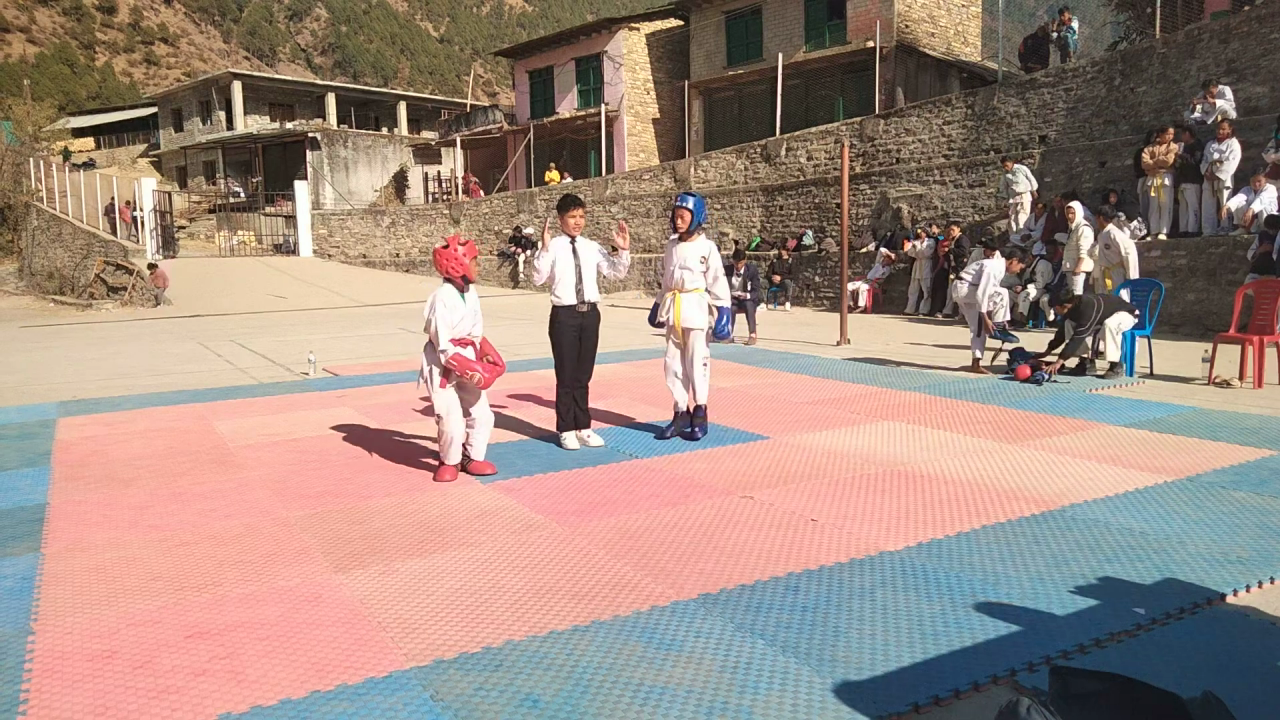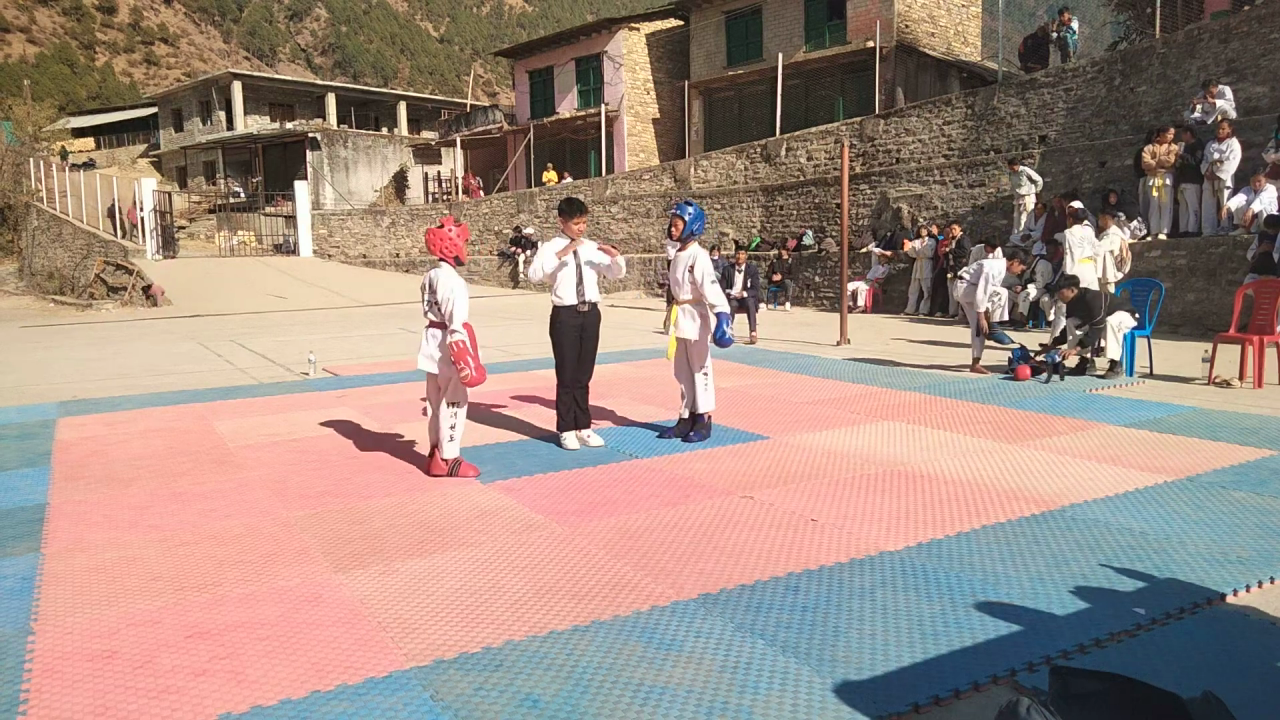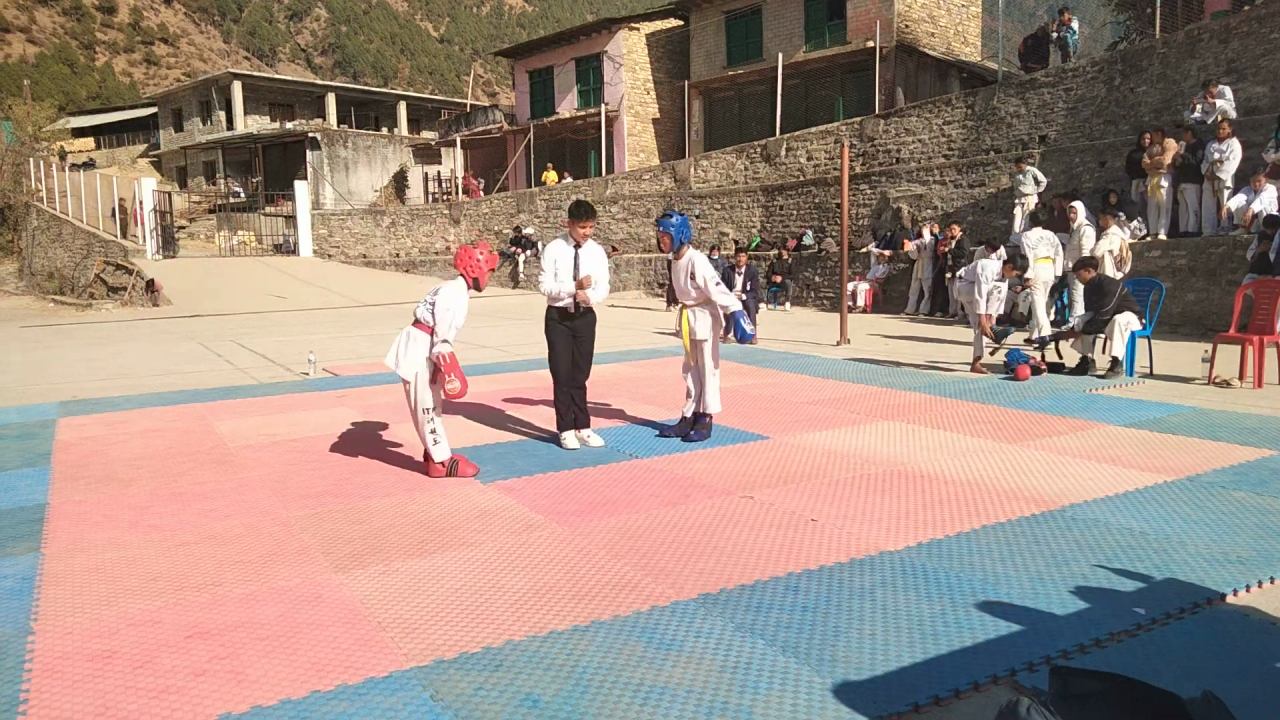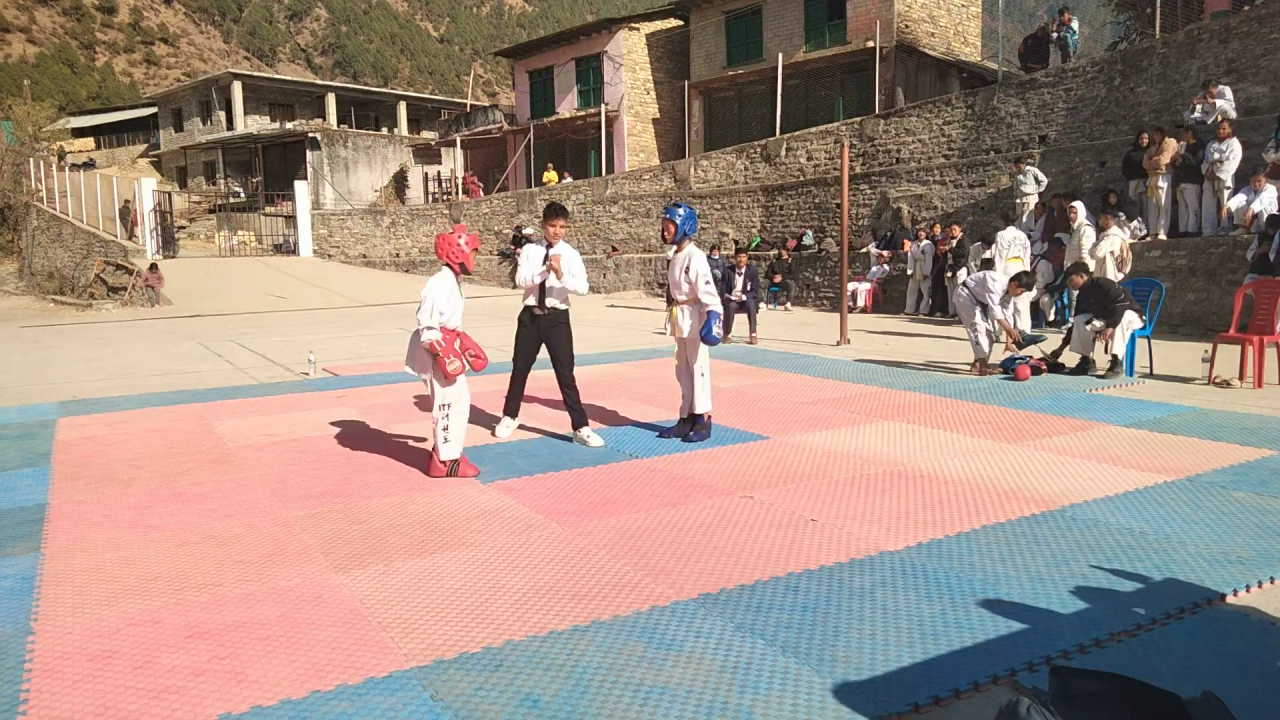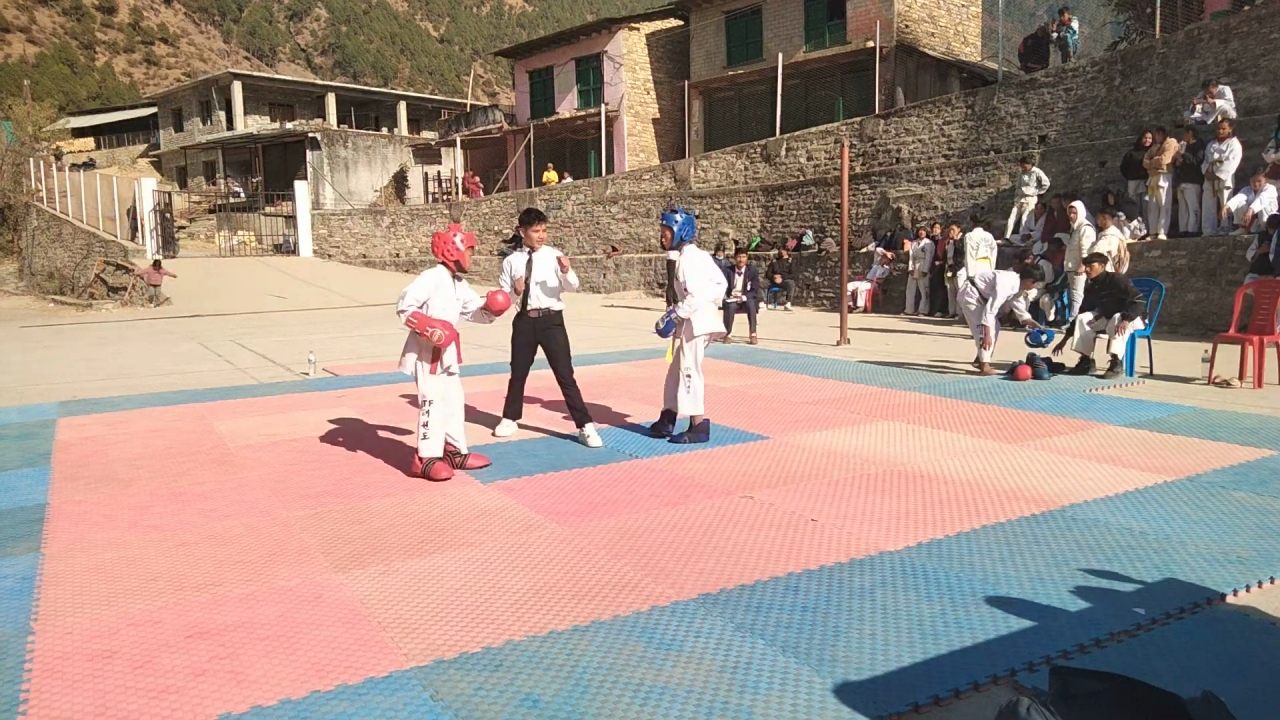
dt=0.5s
person 1, frame 1
left shoulder: (470, 292)
right shoulder: (441, 299)
right elbow: (443, 345)
left wrist: (488, 355)
right wrist: (470, 368)
left hip: (465, 358)
right hip: (443, 362)
left knee: (481, 413)
right knee: (450, 417)
left ankle: (473, 456)
right ankle: (449, 461)
person 1, frame 2
left shoulder: (431, 276)
right shoulder: (452, 280)
right elbow: (455, 323)
right wrist: (463, 358)
left hip: (433, 340)
right hip: (447, 344)
left knee: (438, 404)
right knee: (455, 403)
left ankle: (437, 455)
right ankle: (447, 459)
person 1, frame 3
left shoulder: (451, 288)
right shoulder: (457, 295)
right elbow: (443, 336)
left wrist: (444, 367)
right wrist: (448, 370)
left hip: (418, 345)
right hip: (422, 349)
left knee: (429, 406)
right knee: (428, 407)
left ankle: (437, 453)
right ankle: (441, 461)
person 1, frame 4
left shoulder: (453, 281)
right shoulder: (440, 283)
right elbow: (427, 325)
left wrist: (466, 347)
right wrist: (443, 354)
left hip: (447, 347)
right hip: (435, 349)
left knee: (460, 399)
right knee: (447, 403)
left ankle: (450, 451)
right ankle: (444, 460)
person 1, frame 5
left shoulder: (460, 283)
right shoulder: (430, 278)
left elbow: (476, 312)
right elbow: (403, 308)
left wrist: (492, 307)
right wrist: (428, 327)
left hip: (446, 346)
right hip: (424, 346)
left knee: (452, 399)
right knee: (431, 400)
left ankle: (455, 452)
right ankle: (427, 459)
person 2, frame 1
left shoulder: (592, 248)
right shoulder: (553, 248)
left elbow: (616, 273)
right elbow: (538, 279)
left wrist: (623, 250)
right wrist: (544, 249)
left hip: (590, 313)
right hip: (564, 315)
left knee: (583, 375)
right knee: (566, 375)
left ankle: (583, 427)
right ankle: (566, 430)
person 2, frame 2
left shoulder: (592, 248)
right shoulder: (551, 248)
left elbow: (617, 273)
right elbow: (534, 275)
left wrist: (615, 255)
right wrist: (561, 254)
left hip: (590, 313)
right hip: (565, 315)
left knee: (584, 375)
right knee: (566, 374)
left ankle: (583, 427)
right ankle: (566, 430)
person 2, frame 3
left shoulder: (597, 252)
right shoulder: (554, 249)
left elbow: (603, 287)
right elbow: (546, 286)
left wrist: (589, 297)
right wrist: (574, 287)
left hip: (584, 317)
right hip: (558, 316)
left knee: (580, 375)
right knee: (561, 374)
left ankle: (582, 428)
right ankle: (566, 430)
person 2, frame 4
left shoulder: (571, 254)
right shoulder: (529, 251)
left elbow: (583, 287)
right elbow: (522, 281)
left wrist: (561, 276)
right wrist: (545, 269)
left hip: (557, 318)
right hip: (530, 316)
left knee: (565, 375)
right knee: (520, 369)
left ankle: (581, 428)
right ankle: (510, 417)
person 2, frame 5
left shoulder: (554, 256)
right shoulder: (511, 261)
left elbow: (572, 286)
left wrist: (566, 272)
right wrist: (514, 291)
left hip: (551, 320)
right hip: (524, 320)
left knee: (565, 374)
right knee: (518, 372)
left ankle: (585, 427)
right ankle: (510, 419)
person 3, frame 1
left shoulder: (706, 247)
right shoulder: (672, 245)
left elbow: (718, 281)
left wrist: (723, 312)
right wrist: (658, 305)
left hip: (697, 306)
right hip: (673, 307)
left knee: (696, 360)
right knee: (673, 361)
left ankle: (699, 413)
right ankle: (681, 414)
person 3, frame 2
left shoulder: (698, 256)
right shoulder: (678, 254)
left elbow: (711, 288)
left wrist: (723, 318)
left hip: (696, 318)
right hip: (680, 317)
left knee: (700, 369)
right knee: (682, 371)
left ankle: (703, 421)
right ankle: (687, 419)
person 3, frame 3
left shoulder: (696, 261)
right shoulder: (676, 260)
left elbow: (718, 289)
left wrist: (736, 314)
left hip: (706, 318)
right hip: (689, 319)
left knee: (708, 369)
right knee: (690, 369)
left ankle: (705, 421)
right ankle: (689, 418)
person 3, frame 4
left shoulder: (694, 256)
right shoulder: (675, 255)
left elbow: (707, 290)
left wrist: (713, 316)
left hip: (694, 317)
right hip: (679, 317)
left knee: (698, 369)
right knee: (683, 371)
left ankle: (703, 420)
right ankle: (687, 418)
person 3, frame 5
left shoulder: (686, 259)
right shoulder: (703, 255)
left elbow: (694, 297)
right elbow: (721, 284)
left wrist: (673, 315)
left hip: (697, 319)
right hip: (708, 317)
left knee: (689, 370)
right knee: (678, 367)
left ankle: (699, 426)
right ankle: (667, 420)
